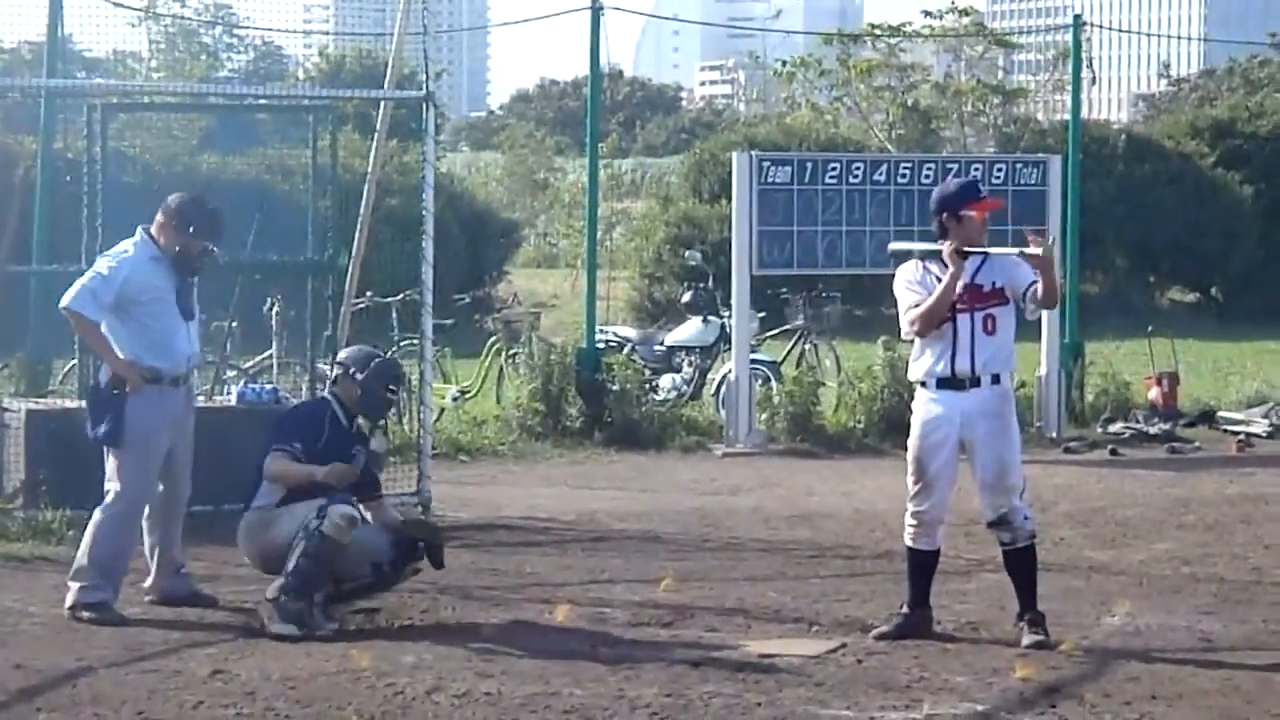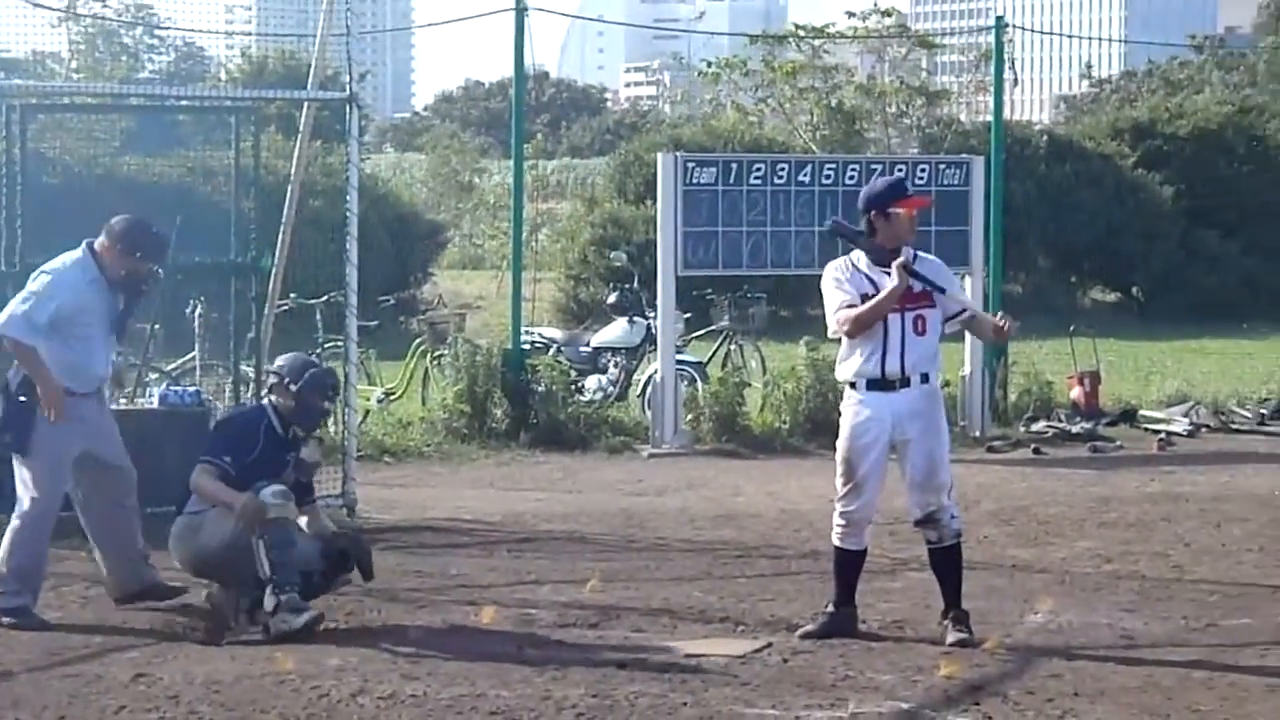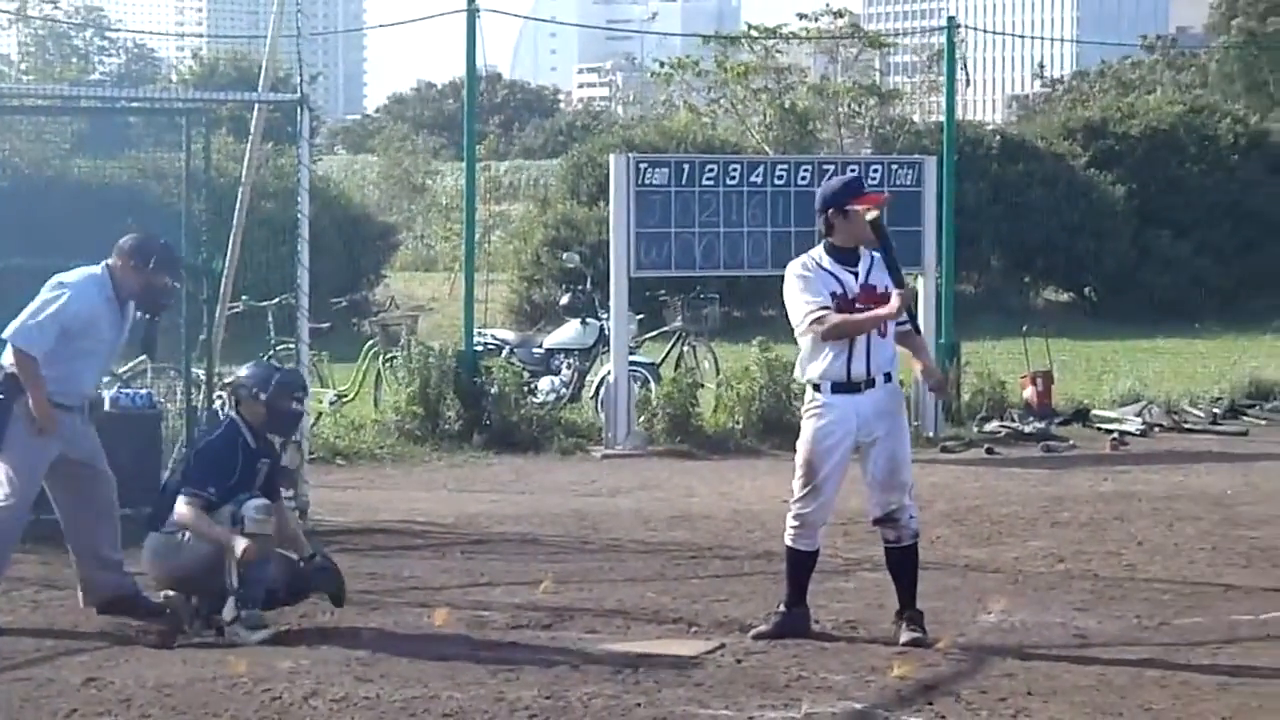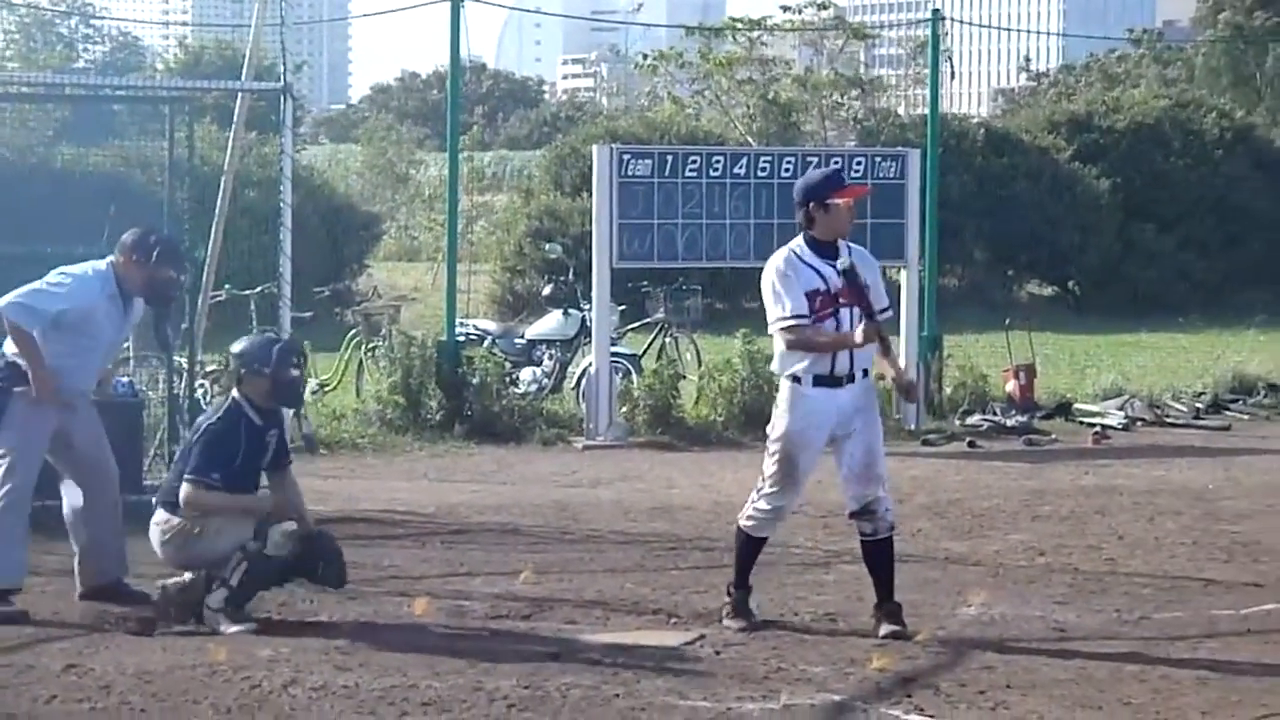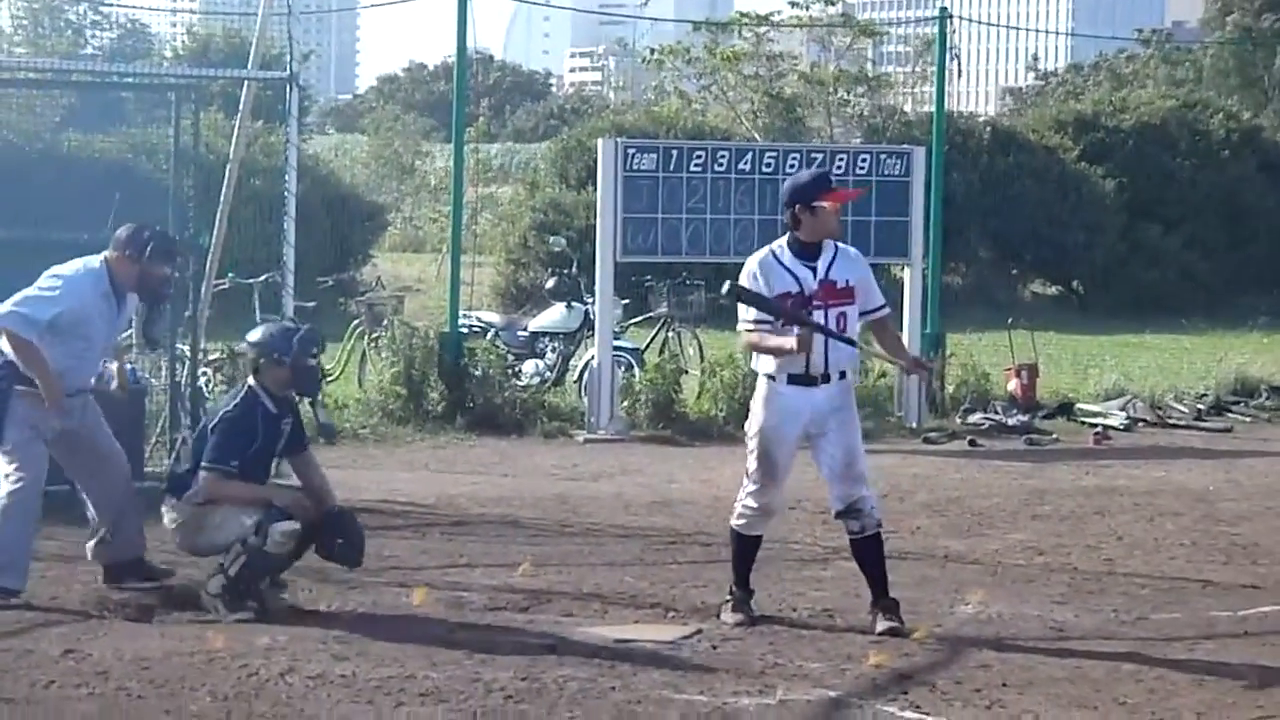
dt=0.3s
person 1, frame 1
left shoulder: (1004, 266)
right shoulder: (913, 273)
left elbow: (1047, 301)
right elbow: (922, 325)
left wrist: (1046, 268)
right wrist: (954, 274)
left hip: (990, 398)
right hip: (934, 401)
left knee: (1008, 507)
right knee: (924, 509)
left ankle: (1029, 615)
right ankle: (917, 610)
person 1, frame 2
left shoulder: (930, 268)
right shoulder: (841, 272)
left elbow: (963, 319)
right elbow: (849, 325)
left wrist: (994, 329)
right wrist: (894, 291)
left hip: (920, 397)
right hip: (865, 401)
left knee: (936, 507)
right knee: (851, 510)
left ankle: (954, 614)
right ankle: (842, 610)
person 1, frame 3
left shoulder: (883, 267)
right shoulder: (804, 271)
left elbow: (903, 329)
right elbow: (825, 328)
left wrist: (929, 368)
right wrist: (884, 312)
left hip: (883, 398)
right hip: (829, 402)
left knee: (896, 507)
right knee: (808, 509)
left ankle: (909, 614)
right ankle: (794, 610)
person 1, frame 4
left shoulder: (863, 261)
right shoulder: (784, 266)
right elbow: (790, 337)
left wrist: (896, 369)
right wrist: (847, 341)
left hip: (857, 393)
right hip: (805, 395)
left knee: (872, 501)
right knee: (773, 498)
left ankle: (886, 606)
right ankle: (737, 595)
person 1, frame 5
left shoulder: (852, 262)
right shoulder: (763, 266)
left elbow: (877, 321)
right elbow: (750, 335)
left wrist: (905, 358)
right wrist: (786, 343)
left hip: (835, 394)
right hip: (780, 394)
left knee: (856, 500)
right knee: (758, 498)
left ankle: (883, 602)
right ankle: (739, 594)
person 2, frame 1
left shoulder: (178, 268)
right shoulder: (126, 261)
right elbow: (76, 307)
right wrist: (117, 363)
left hip: (179, 392)
right hip: (139, 395)
left knee: (173, 492)
right knee: (127, 495)
left ankle: (168, 581)
right ankle: (89, 593)
person 2, frame 2
left shoulder: (111, 283)
right shoulder: (61, 278)
left wrist: (102, 382)
right wrist: (45, 383)
left hip: (88, 401)
right hip: (46, 404)
left knee: (115, 485)
right knee: (41, 502)
left ankle: (132, 578)
person 2, frame 3
left shoulder: (122, 303)
right shoulder: (76, 292)
left wrist: (88, 399)
right wrist: (39, 399)
left hip: (72, 413)
left knee: (97, 496)
left ankle: (110, 590)
person 2, frame 4
left shoulder: (132, 300)
right shoulder: (78, 285)
left wrist: (100, 375)
right wrist: (38, 370)
left hip: (74, 399)
left knee: (101, 483)
left ankle: (101, 577)
person 2, frame 5
left shoulder: (124, 293)
right shoulder: (72, 284)
right wrist: (45, 379)
left hip: (73, 395)
left knee: (110, 469)
left ankle: (122, 558)
person 3, frame 1
left shoulder: (359, 440)
right shoulder: (310, 415)
left elbow: (375, 505)
right elbow: (272, 468)
left wrist: (405, 525)
right wrist: (318, 472)
left hip: (311, 535)
right hip: (264, 529)
left knee: (405, 551)
right knee: (340, 509)
left ankle: (313, 598)
right ankle: (283, 600)
person 3, frame 2
left shoulder: (295, 443)
right shoulder: (245, 424)
left elbow: (307, 509)
right elbow: (199, 478)
left wrist: (335, 537)
right wrist: (238, 500)
left hip: (242, 549)
right hip: (195, 536)
left knee: (334, 560)
right knee: (273, 498)
left ankle: (241, 601)
right ankle: (282, 605)
person 3, frame 3
left shoulder: (263, 448)
right shoulder: (221, 444)
left elbow: (277, 509)
right elbow: (184, 511)
left wrist: (310, 557)
right wrist: (234, 542)
left hip: (209, 556)
right hip: (169, 551)
left knee: (301, 579)
right knee: (253, 508)
left ankle: (199, 606)
right ankle: (241, 616)
person 3, frame 4
left shoulder: (270, 418)
right shoulder: (224, 426)
left elbow: (283, 479)
right elbow: (190, 498)
left wrist: (313, 535)
right wrist: (257, 502)
left hip: (212, 523)
right hip: (180, 530)
right knee: (281, 530)
left ankle: (189, 591)
right ankle: (221, 605)
person 3, frame 5
left shoulder: (283, 406)
right shoulder: (239, 414)
left elbow: (303, 461)
right elbow: (210, 485)
left wrist: (334, 513)
right wrist: (273, 493)
left hip: (228, 505)
right hip: (193, 516)
right knee: (282, 526)
left ankle: (256, 583)
right ankle: (222, 590)
